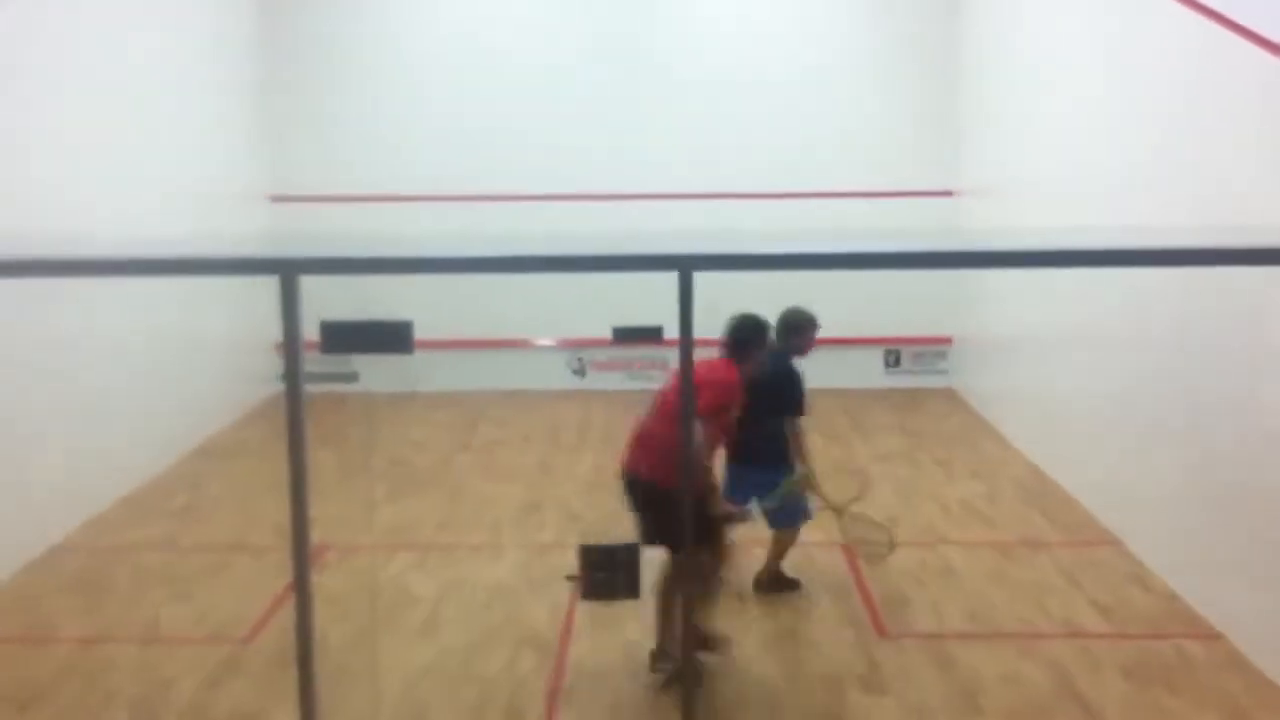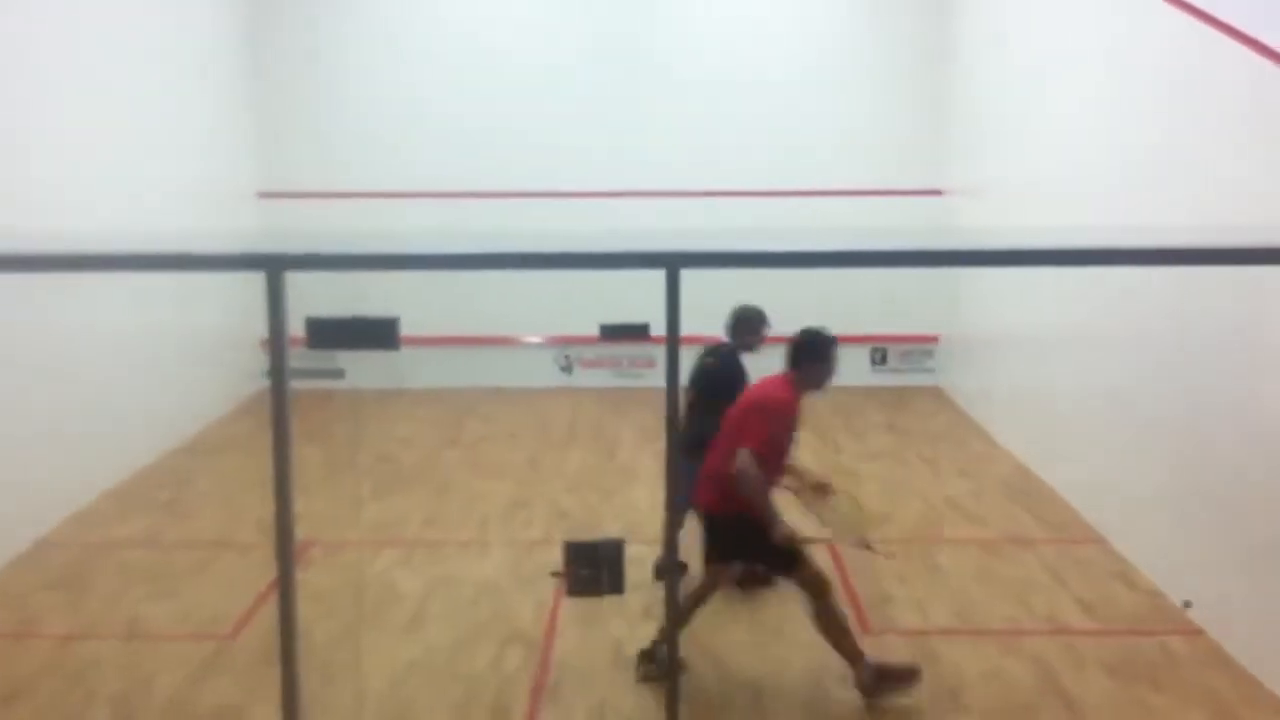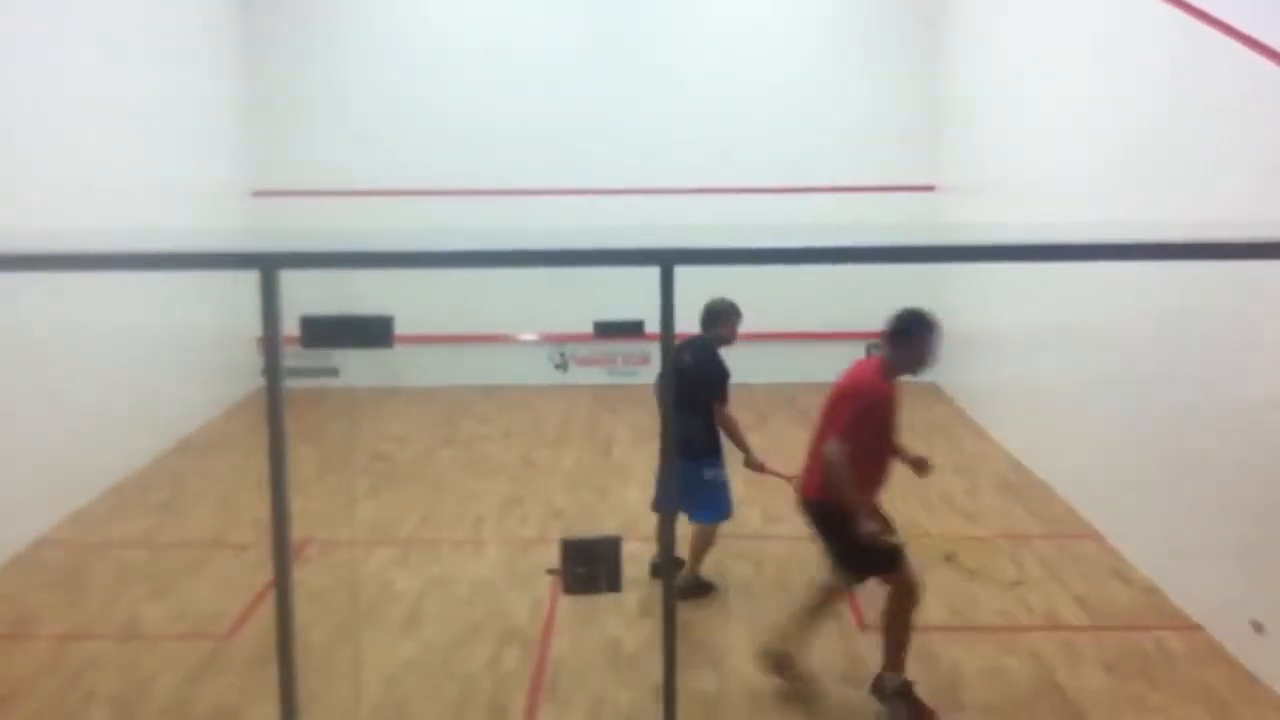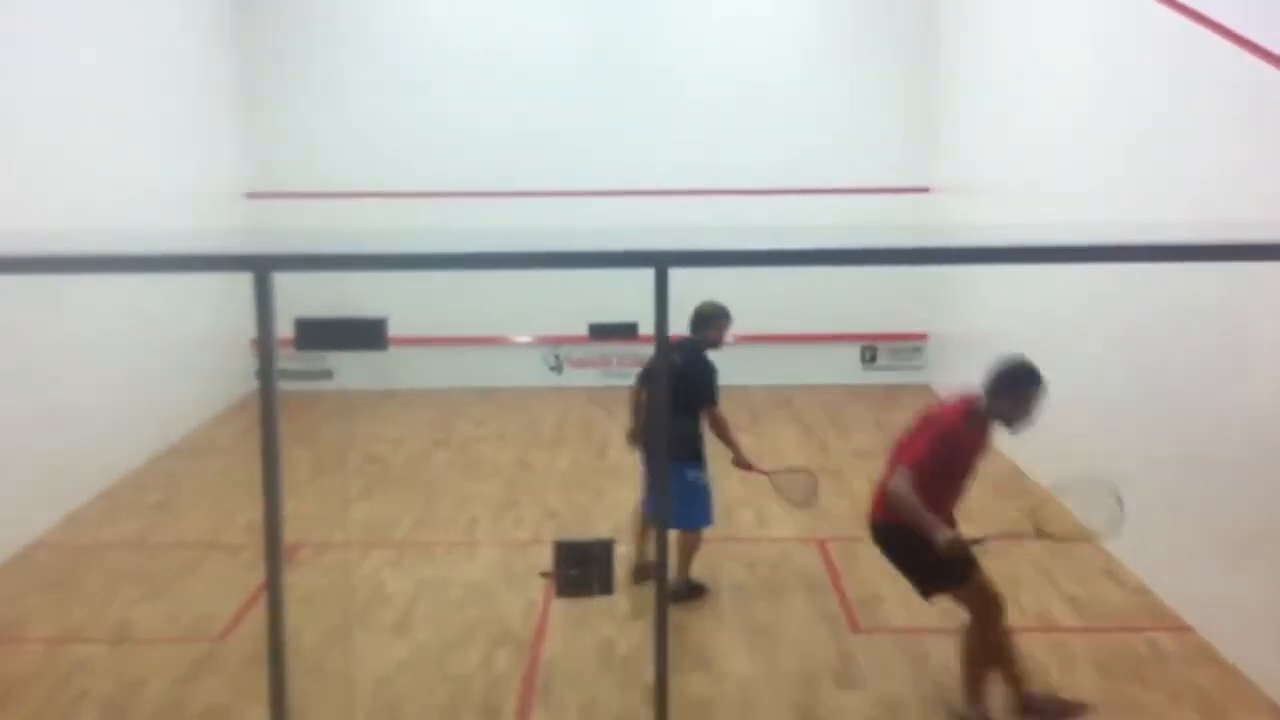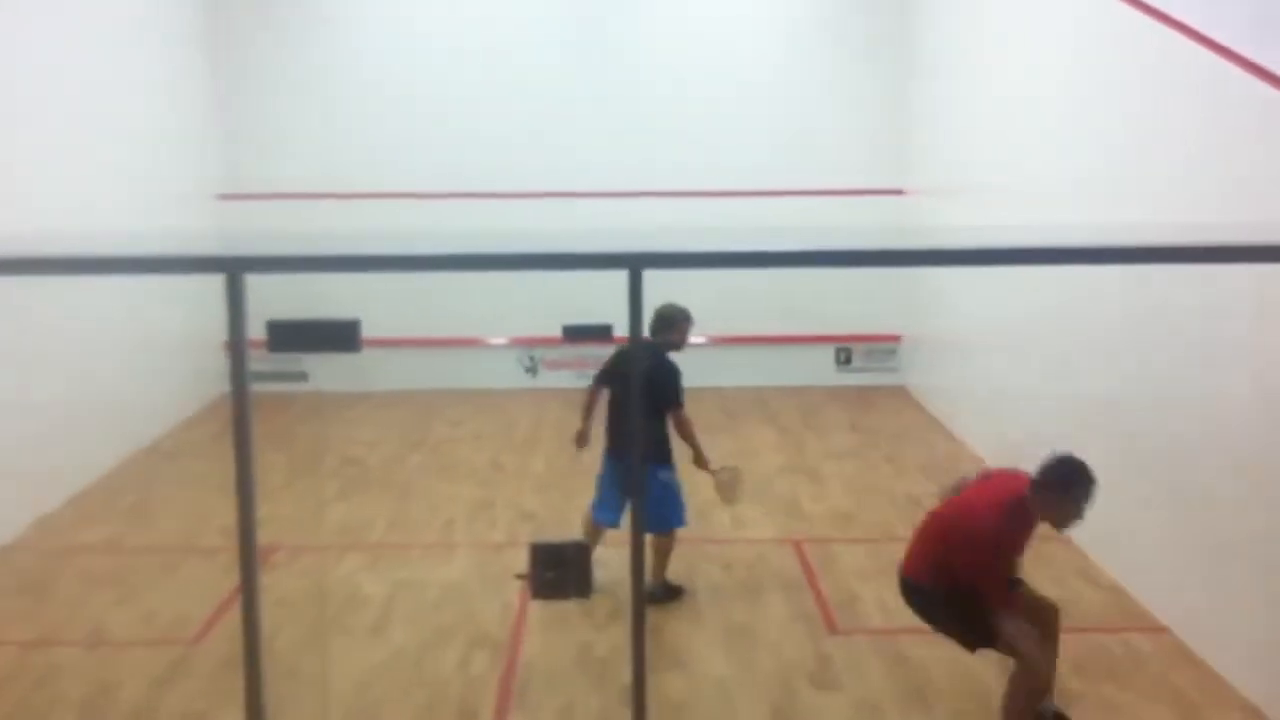
dt=0.2s
person 1, frame 1
left shoulder: (701, 371)
right shoulder: (730, 385)
left elbow: (655, 421)
right elbow: (696, 438)
right wrist: (713, 497)
left hip: (640, 473)
right hip: (666, 479)
left knee: (685, 556)
right knee: (715, 551)
left ankle: (668, 648)
right ankle: (690, 632)
person 1, frame 2
left shoulder: (771, 390)
right shoulder: (779, 403)
right elbow: (743, 466)
left wrist: (800, 475)
right wrist: (775, 523)
left hip: (719, 500)
right hip: (730, 507)
left knee: (717, 576)
right knee: (817, 584)
left ankle: (658, 652)
right ankle: (867, 674)
person 1, frame 3
left shoulder: (872, 374)
right shoulder: (869, 387)
right elbow: (833, 454)
left wrist: (902, 453)
right wrist: (863, 516)
left hip: (832, 496)
right hip: (837, 501)
left knee: (844, 579)
right knee: (905, 586)
left ankle: (783, 645)
right ankle: (891, 683)
person 1, frame 4
left shoulder: (973, 415)
right shoulder: (950, 425)
right elbow: (897, 487)
right wrist: (936, 530)
left hip: (929, 519)
right hip: (900, 523)
left knee: (983, 602)
right knee: (986, 604)
person 1, frame 5
left shoulder: (1017, 484)
right shoulder: (999, 531)
left elbow: (962, 489)
right elbow: (1003, 616)
right wrist: (1038, 661)
left hip: (961, 571)
right hip: (929, 585)
left knee: (1046, 615)
right knee: (1031, 662)
person 2, frame 1
right shoulder: (789, 375)
right elbow: (791, 427)
left wrist: (731, 434)
right wrist: (805, 467)
left hip: (740, 452)
right hip: (770, 457)
right knee: (792, 517)
right ankle: (770, 574)
person 2, frame 2
left shoulder: (709, 355)
right shoulder: (733, 368)
left hip: (691, 445)
left knee: (681, 504)
left ankle: (666, 560)
right ankle: (747, 570)
person 2, frame 3
left shoulder: (682, 349)
right shoulder: (714, 364)
left elbow: (661, 387)
right elbow: (722, 415)
right wrist: (748, 454)
left hip: (673, 441)
right hip: (700, 449)
left knee: (669, 503)
right knee: (710, 515)
left ankle: (661, 558)
right ankle: (689, 577)
person 2, frame 4
left shoulder: (666, 353)
right shoulder: (702, 366)
left elbow: (638, 388)
right elbow: (713, 417)
left wrist: (636, 426)
right wrist: (736, 452)
left hip: (653, 443)
right hip: (683, 451)
left knee: (651, 506)
right knee: (692, 518)
left ankle: (641, 563)
right ankle: (681, 582)
person 2, frame 5
left shoulder: (623, 355)
right shoulder: (666, 369)
left elbow: (594, 388)
right elbow: (678, 418)
left wrist: (585, 426)
right wrist: (698, 452)
left hip: (616, 450)
right hip: (652, 455)
left knee: (600, 512)
right knee: (667, 520)
right ankle: (658, 584)
